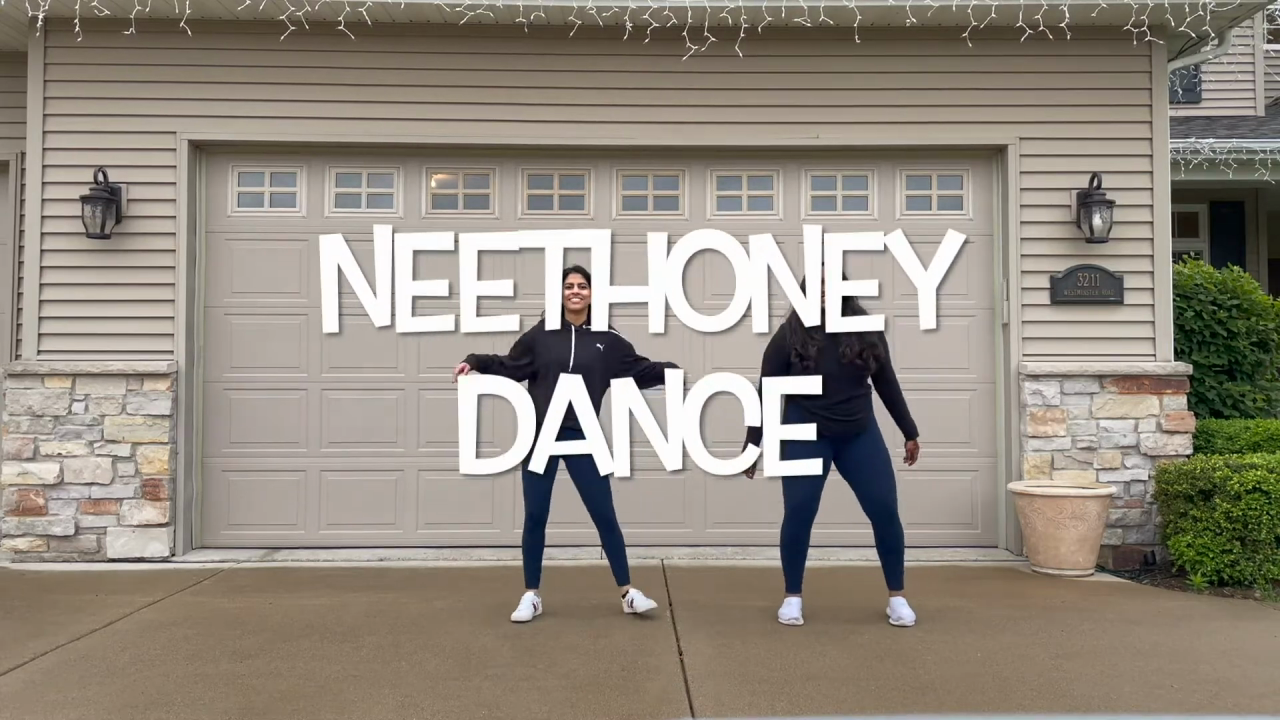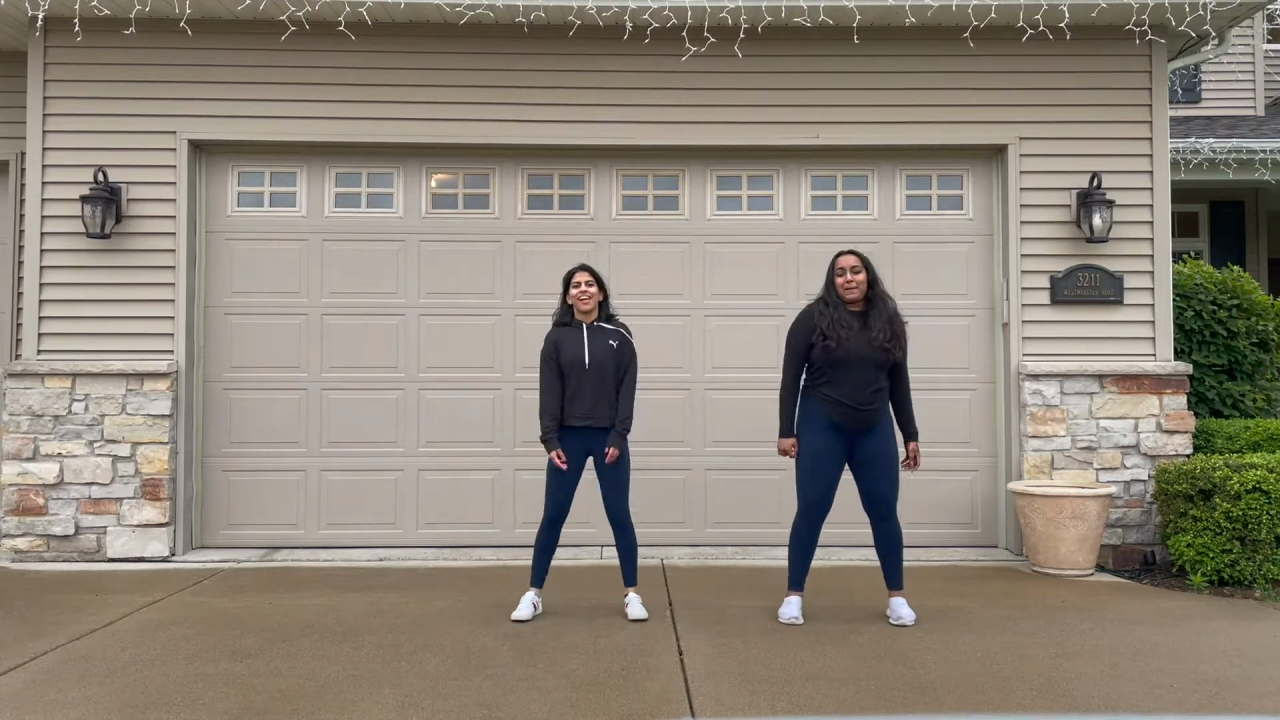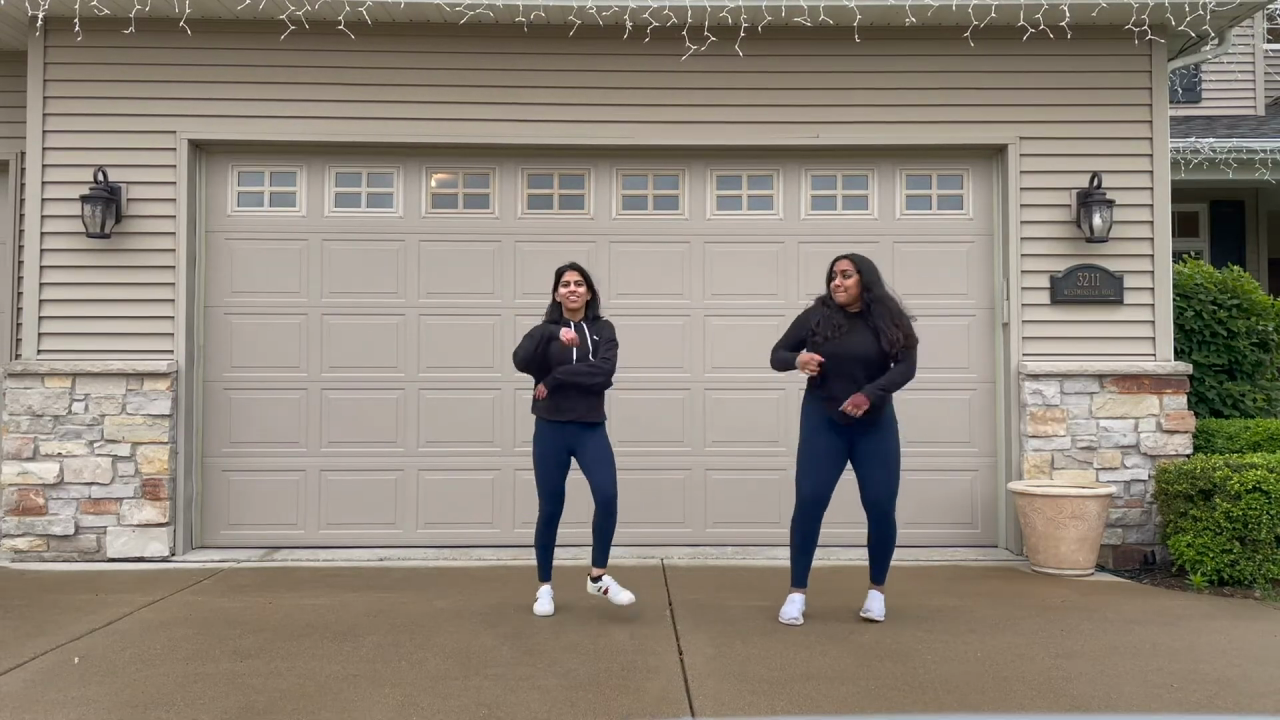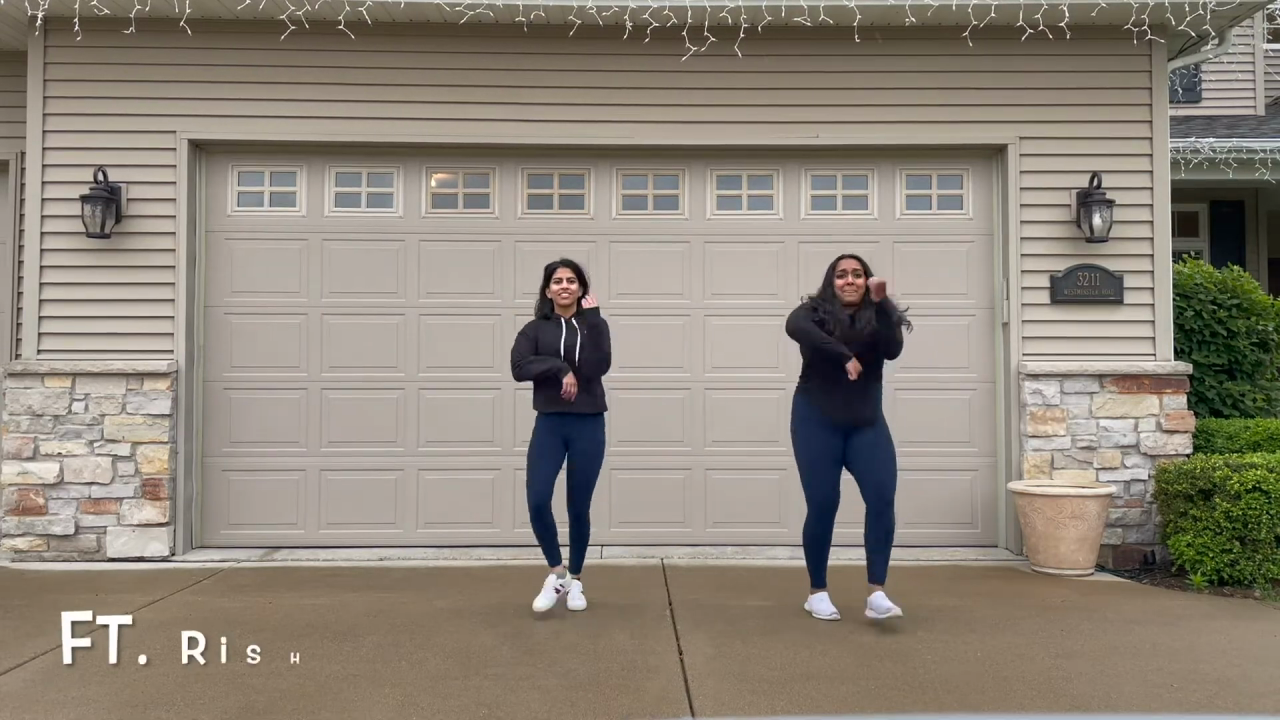
dt=0.5s
person 1, frame 1
left shoulder: (866, 331)
right shoulder: (790, 335)
left elbow: (887, 384)
left wrist: (910, 434)
right wrist: (751, 446)
left hip: (860, 434)
right hip: (805, 434)
left knee: (884, 510)
right knee: (798, 512)
left ankle: (896, 597)
right ankle: (792, 597)
person 1, frame 2
left shoulder: (889, 322)
right shoulder: (814, 318)
left elbow: (899, 383)
right elbow: (791, 377)
left wrist: (910, 436)
right wrist: (787, 432)
left hip: (874, 429)
right hip: (822, 426)
left knee: (883, 510)
right knee: (812, 509)
left ankle: (896, 597)
right ankle: (794, 596)
person 1, frame 3
left shoulder: (889, 320)
right shoulder: (816, 316)
left elbow: (907, 366)
right elbow: (777, 356)
left wrist: (870, 393)
right wrist: (797, 360)
left hip: (876, 426)
right hip: (824, 424)
left knee: (881, 508)
right knee: (809, 503)
left ankle: (877, 589)
right ankle: (797, 593)
person 1, frame 4
left shoulder: (879, 316)
right shoulder: (814, 310)
left elbow: (891, 349)
right elbow: (795, 328)
left wrist: (882, 305)
right wrist: (844, 356)
left hip: (867, 425)
right hip: (817, 423)
left knee: (882, 500)
right knee: (823, 506)
left ankle: (877, 594)
right ankle: (817, 592)
person 2, frame 1
left shoulder: (607, 339)
right shoulder: (542, 335)
left elbow: (638, 368)
right elbow: (511, 365)
left wrist: (670, 373)
right wrist: (475, 362)
left hip: (583, 439)
right hip: (541, 437)
left knee: (604, 516)
right knee: (535, 517)
left ankle: (628, 591)
right ankle: (532, 595)
person 2, frame 2
left shoulder: (619, 335)
right shoulder: (557, 338)
left elbow: (627, 389)
right elbow: (550, 393)
left wrist: (618, 437)
right wrist: (550, 441)
left hip: (610, 439)
right hip: (568, 437)
left knee: (619, 516)
right knee: (553, 517)
left ankle: (631, 595)
right ankle: (534, 594)
person 2, frame 3
left shoulder: (602, 329)
right shoulder: (545, 331)
left elbow: (603, 371)
right elbow: (522, 360)
left wrist: (554, 379)
right wrist: (556, 338)
left hip: (590, 430)
right hip: (550, 431)
left knee: (607, 497)
right knee: (550, 511)
left ankle: (598, 576)
right ankle: (545, 586)
person 2, frame 4
left shoulder: (594, 324)
right shoulder: (535, 329)
left elbow: (598, 367)
right elbow: (519, 368)
left wrist: (590, 316)
right wrist: (560, 370)
left hip: (588, 427)
right hip: (549, 425)
left knee: (579, 507)
right knee: (537, 500)
left ankle: (574, 579)
right ankle: (553, 570)
